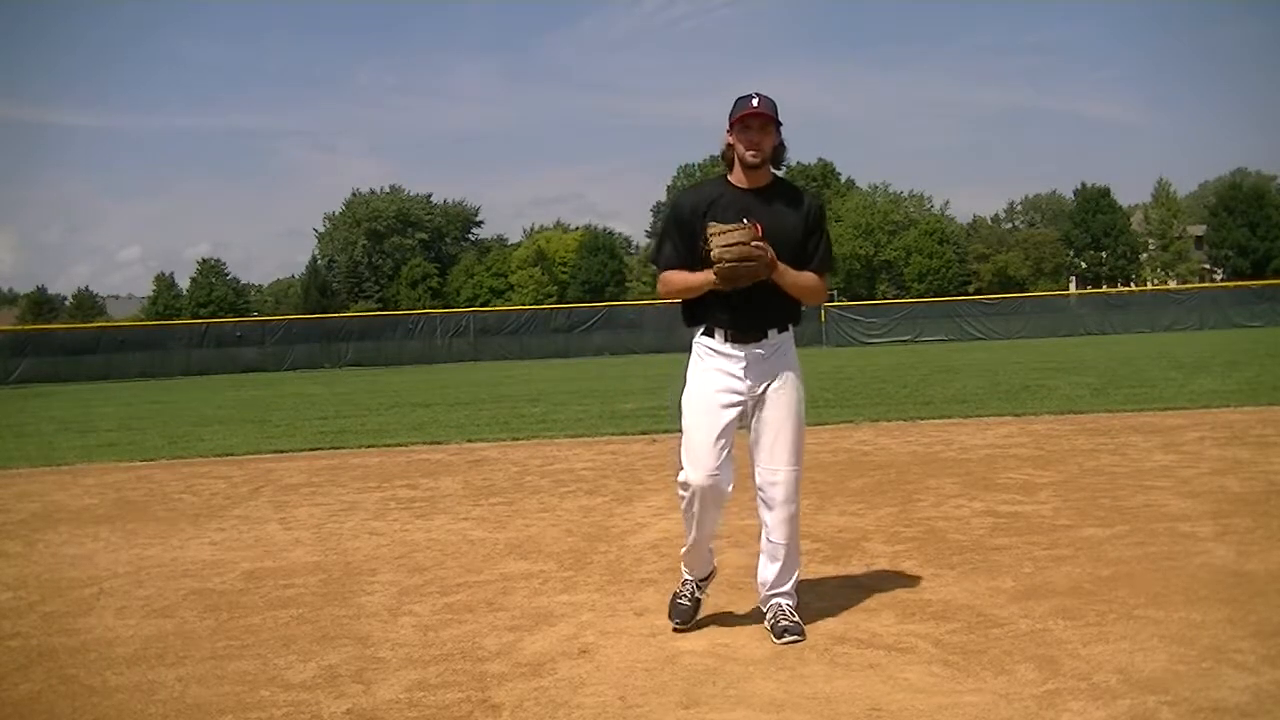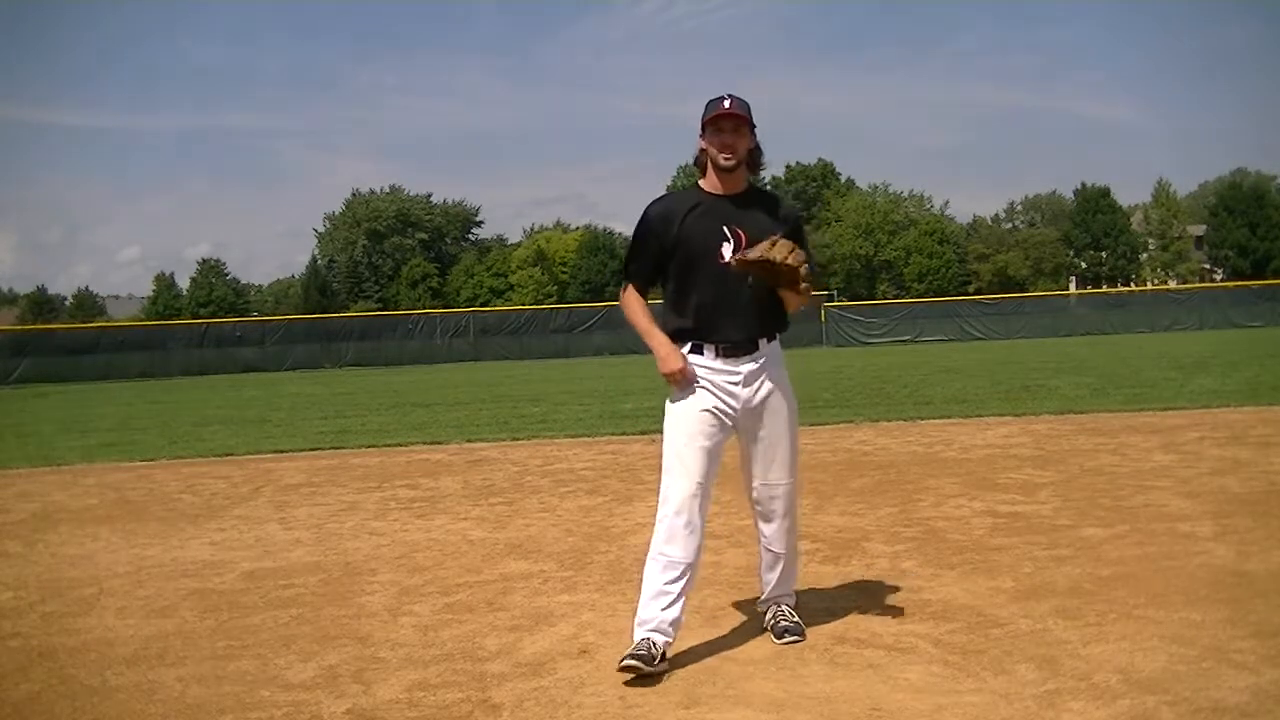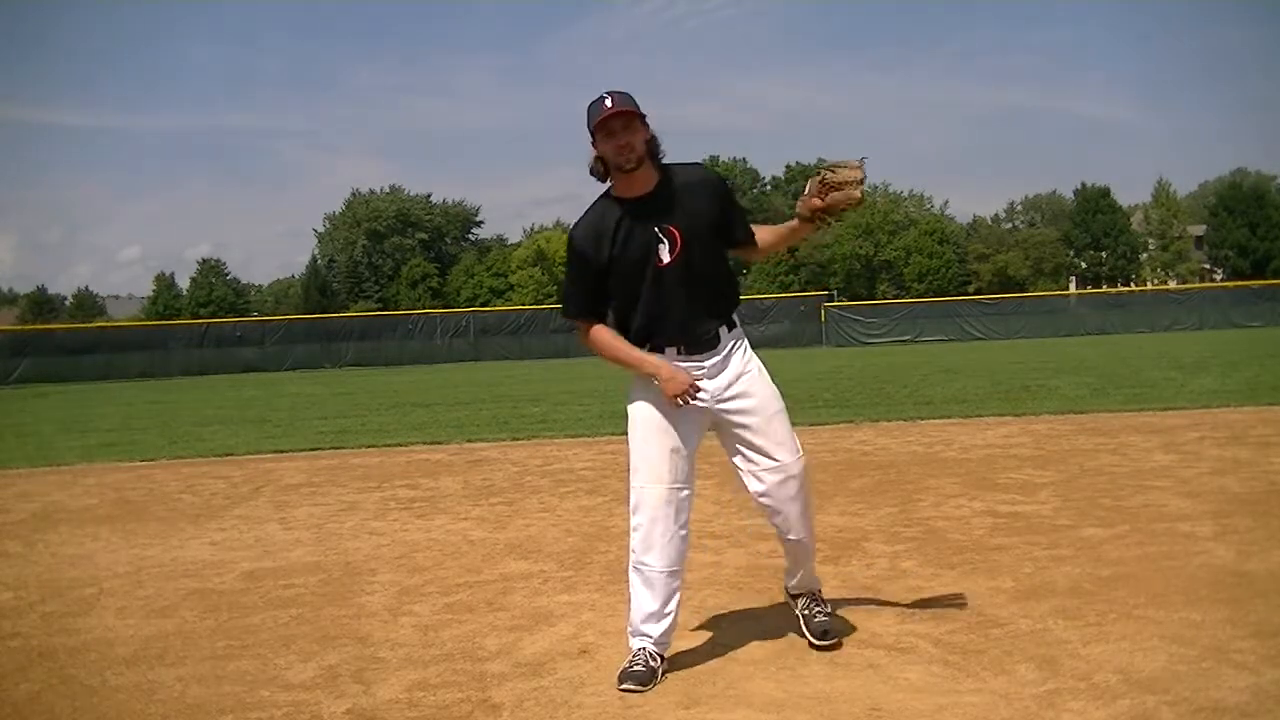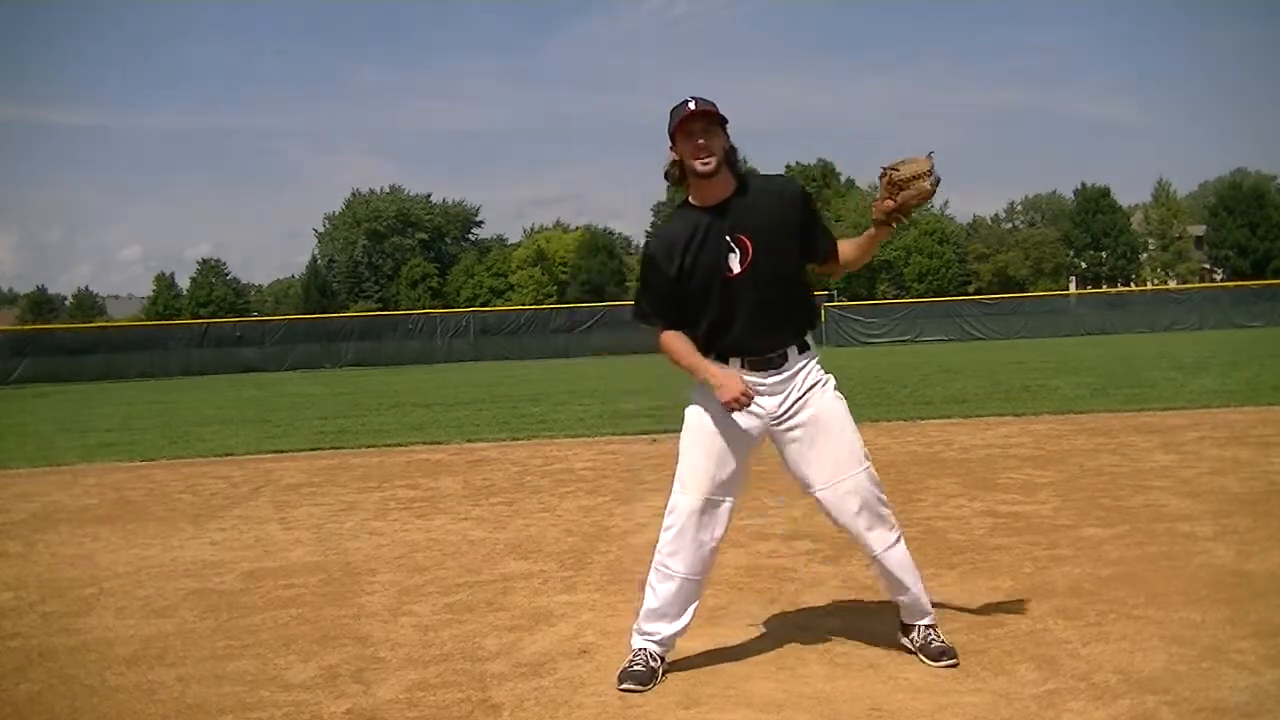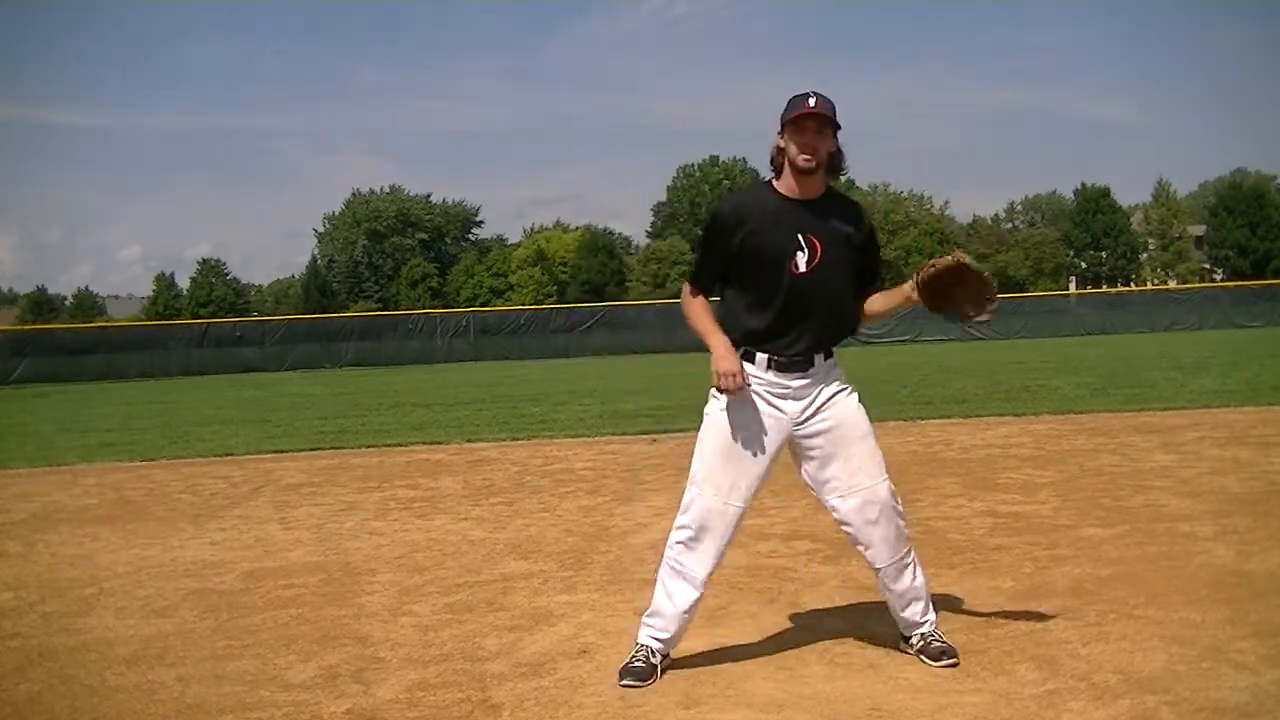
dt=0.5s
person 1, frame 1
left shoulder: (803, 205)
right shoulder: (693, 202)
left elbow: (817, 290)
right elbow: (666, 284)
left wrist: (774, 268)
right wrist: (717, 274)
left hip: (777, 355)
right hip: (714, 355)
left knee: (780, 483)
right knee: (701, 476)
left ankle: (778, 597)
right ankle: (696, 573)
person 1, frame 2
left shoulder: (778, 213)
right shoulder: (666, 212)
left elbow: (796, 303)
right elbow: (631, 292)
left wrist: (787, 281)
right wrist: (663, 346)
left hip: (765, 367)
right hip: (698, 372)
left knee: (777, 494)
right knee: (681, 499)
left ankle: (779, 600)
right ankle: (653, 637)
person 1, frame 3
left shoulder: (704, 186)
right shoulder: (591, 231)
left elbow: (747, 243)
right elbow: (590, 325)
left wrist: (802, 221)
right wrist: (655, 368)
left hip: (731, 357)
right hip: (661, 375)
left knee: (785, 475)
right knee: (657, 510)
left ankle: (803, 587)
right ankle: (648, 644)
person 1, frame 4
left shoulder: (786, 199)
right shoulder: (668, 241)
left elbow: (831, 260)
right elbow: (668, 330)
left wrist: (882, 227)
right wrist: (712, 372)
left hip: (801, 377)
right hip: (724, 385)
left knee: (859, 498)
right knee: (691, 518)
left ankle: (916, 619)
right ankle: (649, 645)
person 1, frame 5
left shoulder: (854, 220)
right shoulder: (736, 211)
left elbow: (864, 305)
right elbow: (693, 293)
left wrist: (919, 291)
right wrist: (719, 346)
left hip: (823, 385)
right hip: (752, 384)
left knee: (877, 509)
right knee: (703, 518)
left ankle: (918, 625)
right ankle: (652, 640)
